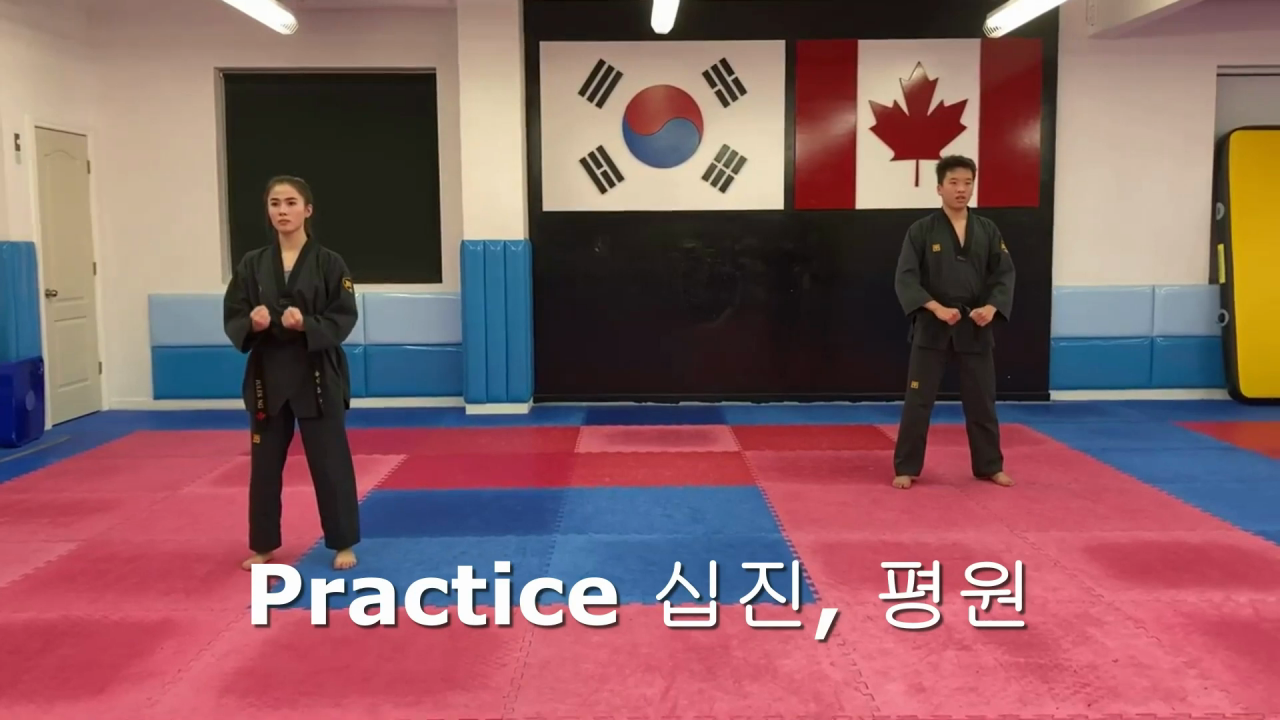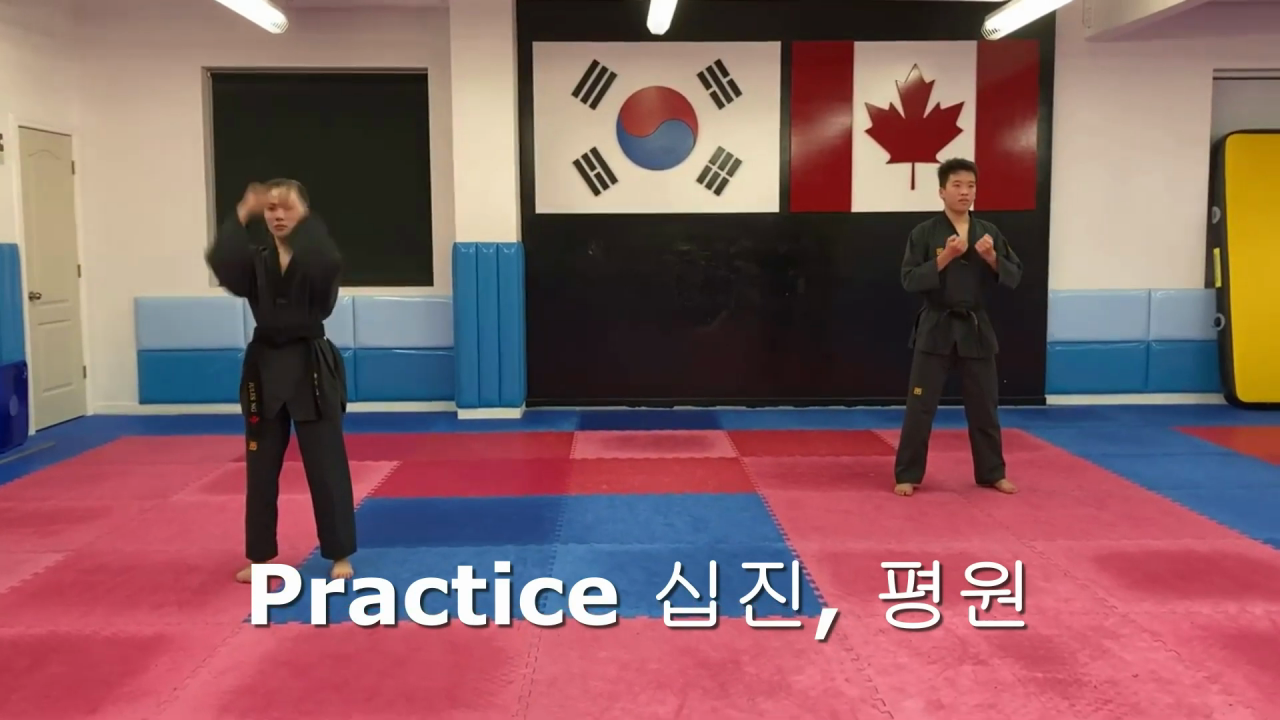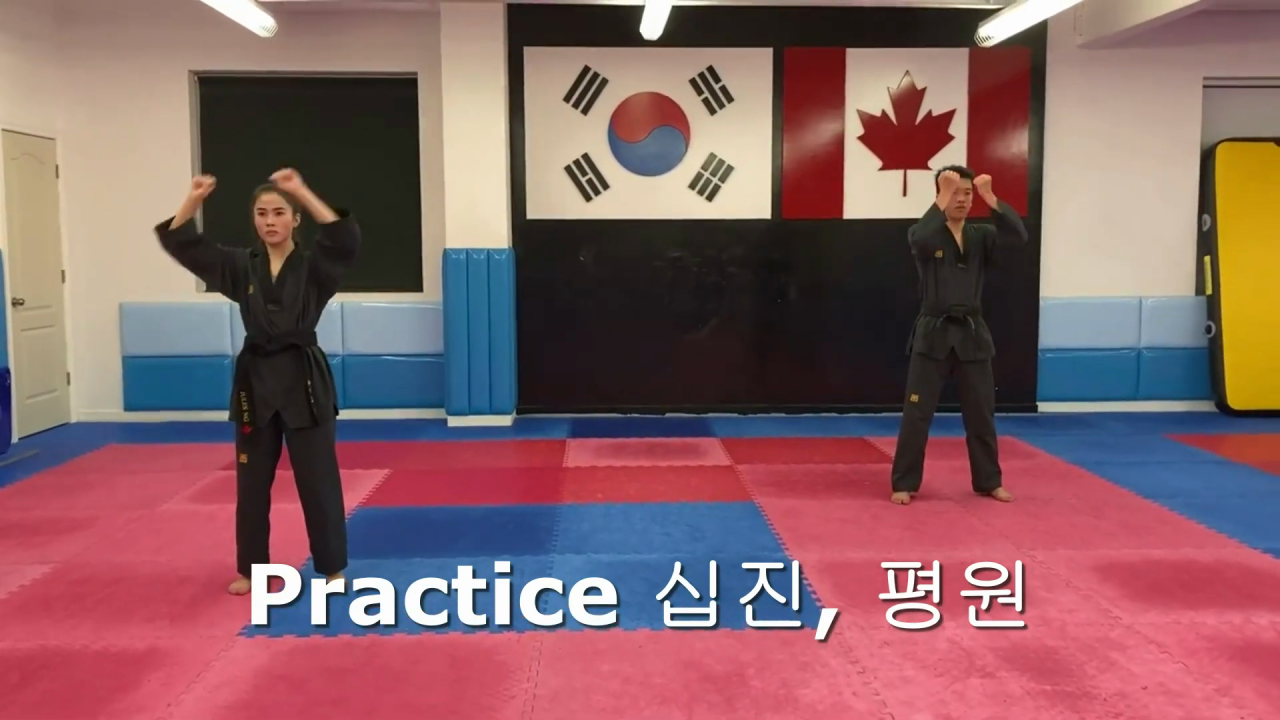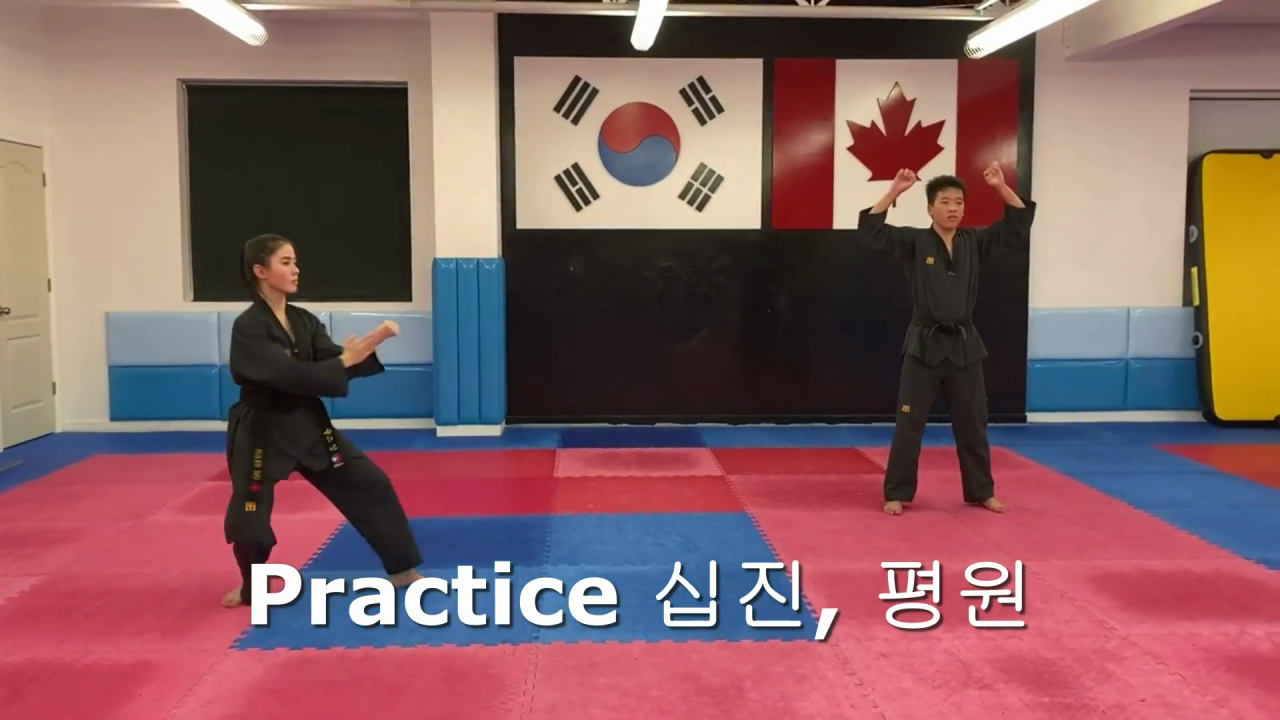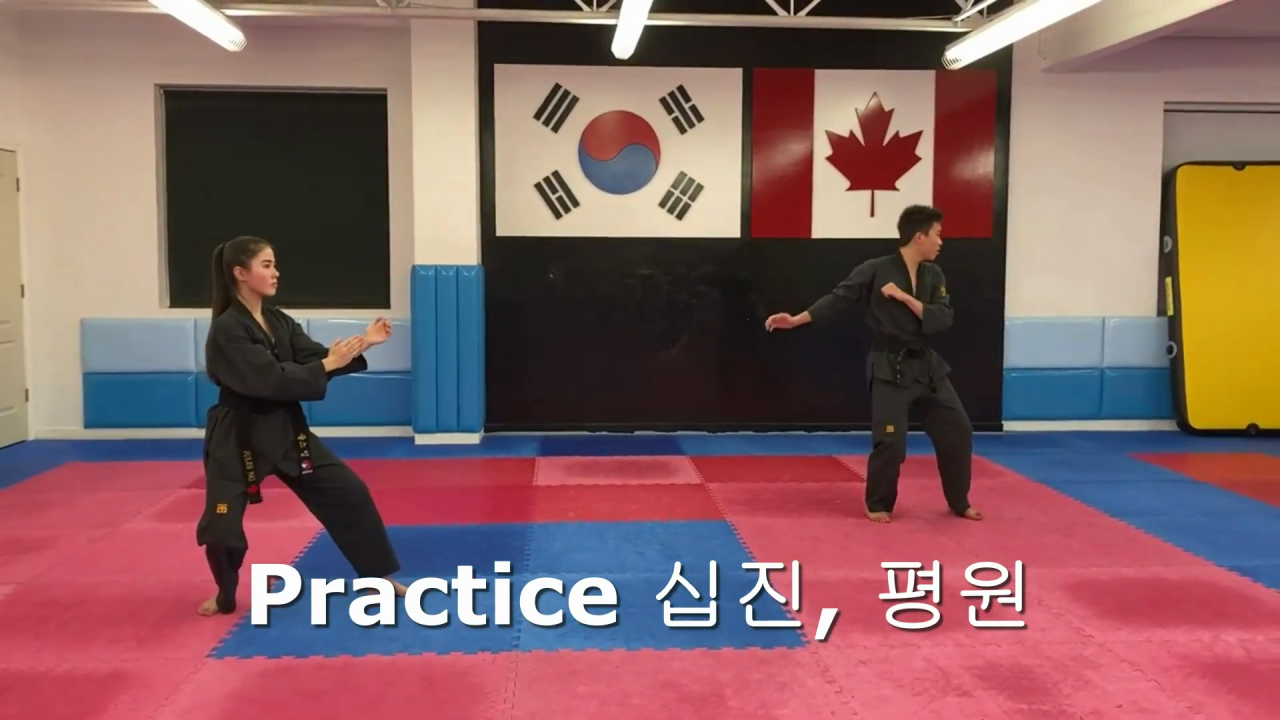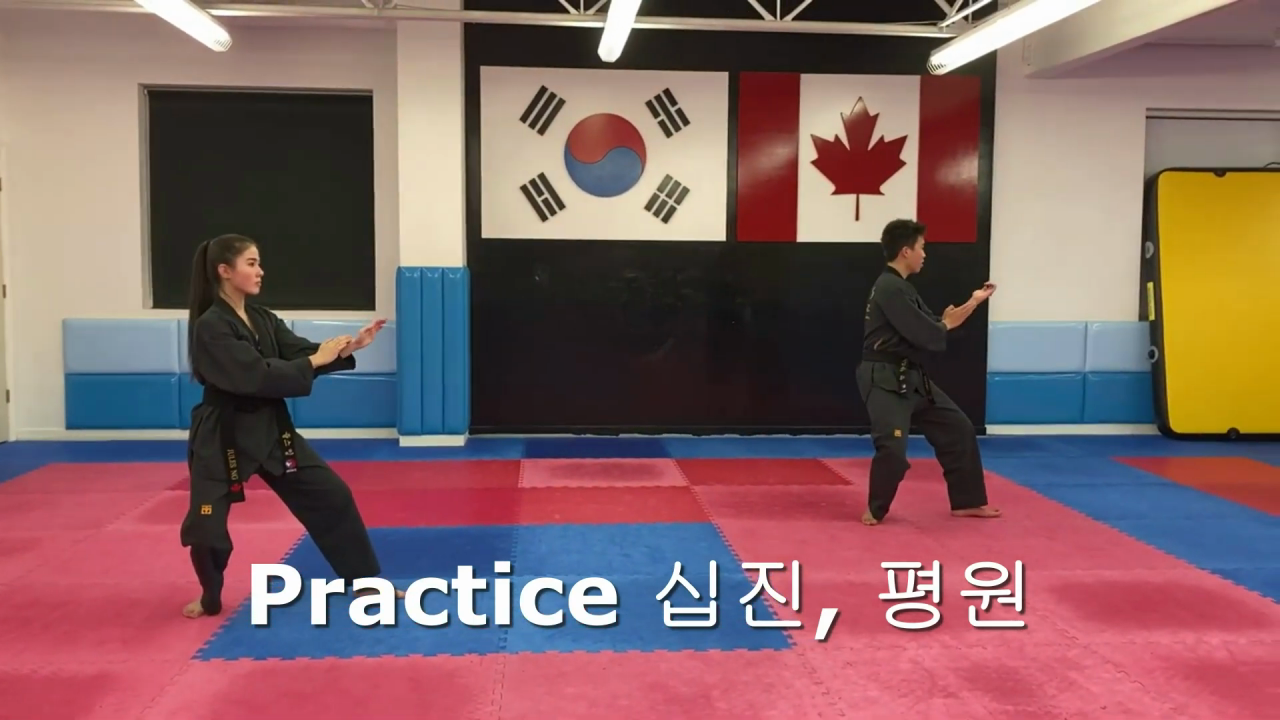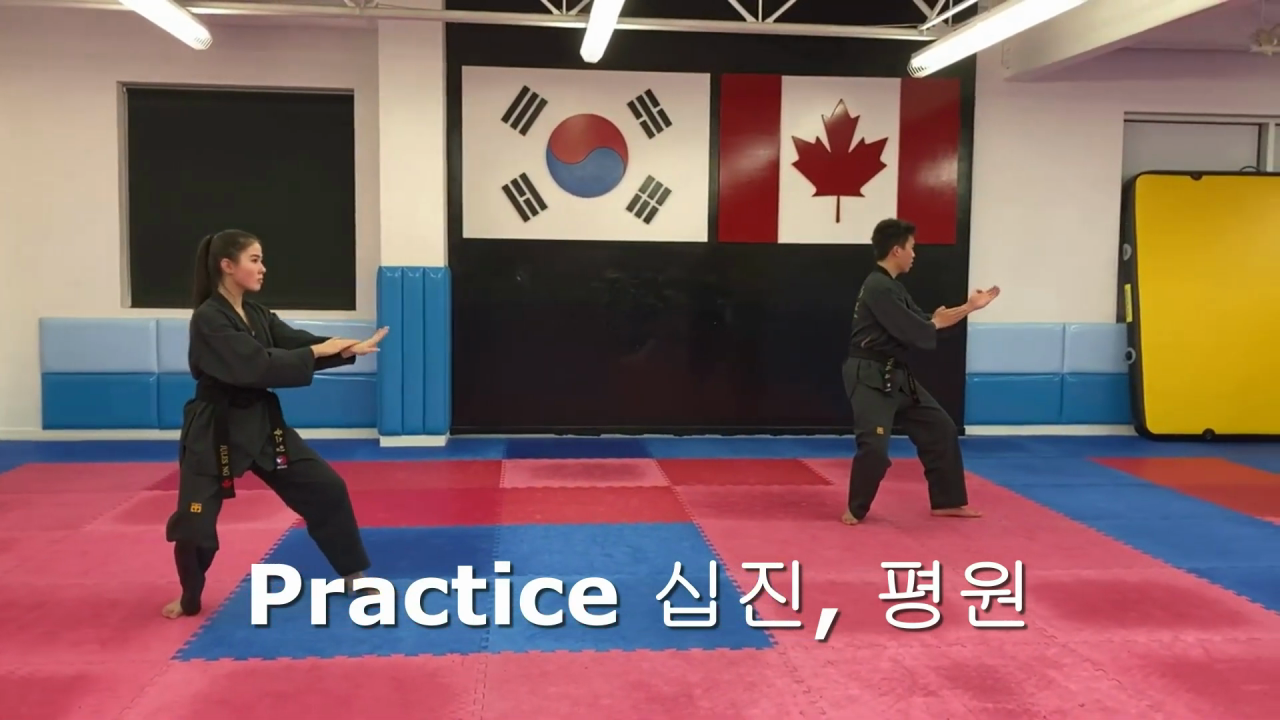
dt=0.7s
person 1, frame 1
left shoulder: (329, 263)
right shoulder: (253, 264)
left elbow: (344, 317)
right elbow: (232, 316)
left wrist: (307, 325)
right wrist: (250, 324)
left hip: (317, 370)
right hip: (267, 372)
left knee: (330, 460)
right knee: (265, 462)
left ankle: (343, 543)
right ankle: (263, 545)
person 1, frame 2
left shoulder: (319, 260)
right shoulder: (253, 261)
left elbow: (325, 262)
right elbow: (221, 260)
left wrist: (300, 216)
right wrist: (242, 216)
left hip: (313, 368)
right hip: (266, 369)
left knee: (327, 467)
right knee: (261, 470)
left ankle: (340, 554)
right ankle: (259, 555)
person 1, frame 3
left shoulder: (315, 266)
right shoulder: (240, 266)
left elbow: (345, 239)
right elbow: (182, 243)
left wrist: (303, 193)
right wrist: (194, 199)
left hip: (304, 376)
right hip: (256, 377)
left knee: (318, 477)
right knee: (253, 479)
left ankle: (333, 569)
right ankle: (251, 568)
person 1, frame 4
left shoulder: (304, 321)
right shoulder: (248, 328)
left elbow: (335, 366)
right elbow: (293, 376)
left wrist: (369, 345)
right wrist: (345, 361)
left hip: (307, 424)
right hip: (260, 432)
left knee: (372, 487)
right knee: (249, 523)
left ankle: (402, 570)
right ankle: (252, 585)
person 1, frame 5
left shoulder: (280, 322)
right shoulder: (228, 330)
left elbow: (315, 361)
right elbow: (270, 380)
left wrist: (360, 345)
right wrist: (328, 364)
left hip: (286, 430)
right hip: (238, 436)
left knee: (349, 493)
right knee: (222, 525)
left ankle: (379, 577)
right ankle: (225, 595)
person 1, frame 6
left shoulder: (263, 319)
right shoulder: (210, 327)
left elbow: (299, 353)
right elbow: (255, 376)
left wrist: (347, 347)
right wrist: (316, 360)
left hip: (271, 428)
right hip: (223, 435)
left knee: (330, 494)
right knee: (206, 524)
left ankle: (363, 580)
right ankle: (210, 597)
person 1, frame 7
left shoulder: (258, 314)
right shoulder: (209, 320)
left elbow: (296, 344)
right elbow: (257, 365)
left wrist: (348, 349)
right wrist: (318, 351)
left hip: (262, 422)
right hip: (216, 429)
left knee: (326, 488)
right knee: (195, 520)
left ankle: (353, 576)
right ankle: (189, 598)
person 2, frame 1
left shoulder: (987, 230)
right shoulder: (921, 230)
left elbow: (1004, 274)
right elbow: (905, 278)
left wrist: (992, 307)
right wrist: (935, 308)
left hip: (976, 324)
right hip: (931, 324)
left knee: (981, 400)
right knee: (918, 399)
left ankle: (989, 466)
right ankle: (906, 468)
person 2, frame 2
left shoulder: (988, 232)
right shoulder: (924, 233)
left elbow: (1014, 277)
right elbow: (910, 281)
left wrist: (992, 257)
right wrist: (943, 258)
left hip: (976, 327)
right hip: (936, 327)
left knee: (984, 405)
right knee: (921, 405)
left ankle: (992, 473)
right ankle: (908, 475)
person 2, frame 3
left shoulder: (982, 236)
right shoulder: (922, 232)
left elbow: (1019, 235)
right elbow: (924, 238)
left wrist: (990, 199)
right wrist: (943, 197)
left hip: (972, 333)
right hip: (933, 333)
left knee: (981, 413)
right knee: (917, 412)
left ankle: (989, 481)
right ankle: (904, 483)
person 2, frame 4
left shoulder: (975, 242)
right shoulder: (913, 242)
left elbow: (1019, 226)
right elbow: (870, 231)
left wrist: (1002, 188)
right wrist: (894, 192)
left hip: (964, 344)
right hip: (924, 344)
left knee: (973, 422)
right knee: (909, 422)
left ankle: (981, 492)
right ankle: (896, 494)
person 2, frame 5
left shoulder: (934, 275)
right shoulder: (875, 270)
left elbow: (943, 320)
right elbow: (837, 300)
left wrist: (904, 297)
right wrist: (796, 320)
left hip: (927, 365)
right hip: (890, 367)
left knee: (957, 430)
right knee: (891, 440)
left ankle: (959, 502)
right ankle: (878, 504)
person 2, frame 6
left shoulder: (900, 287)
right shoulder: (890, 289)
left elbow: (930, 326)
right elbow: (927, 335)
left wrist: (974, 301)
right wrist: (947, 323)
left hip: (910, 377)
right hip: (885, 379)
left knee: (959, 430)
right knee: (893, 447)
left ankle: (967, 502)
right ankle: (875, 509)
person 2, frame 7
left shoulder: (891, 287)
right shoulder: (878, 288)
left elbow: (921, 322)
right elbow: (914, 332)
left wrist: (971, 306)
right wrist: (936, 323)
left hip: (895, 376)
right hip: (871, 377)
left knee: (940, 429)
right knee: (875, 445)
left ankle: (947, 501)
right ankle: (856, 509)
